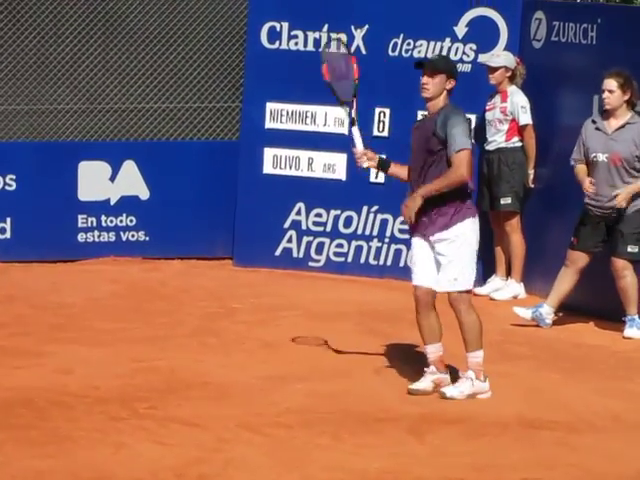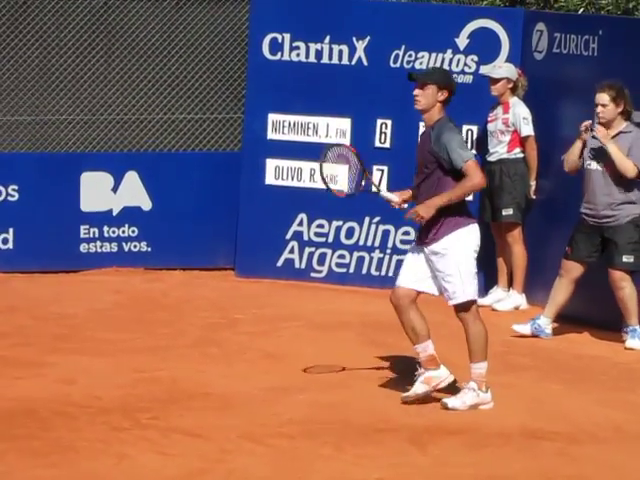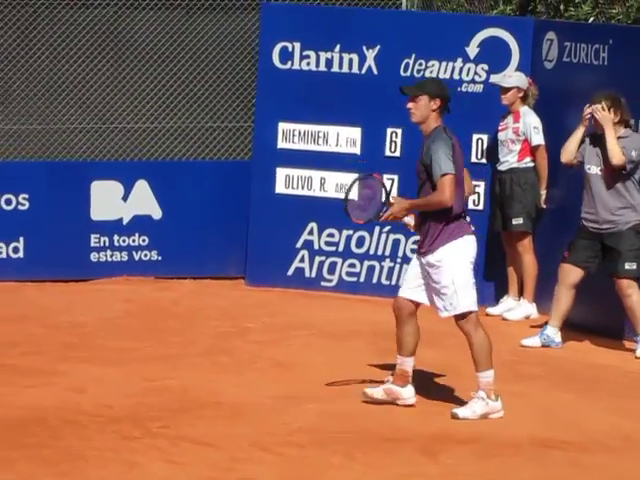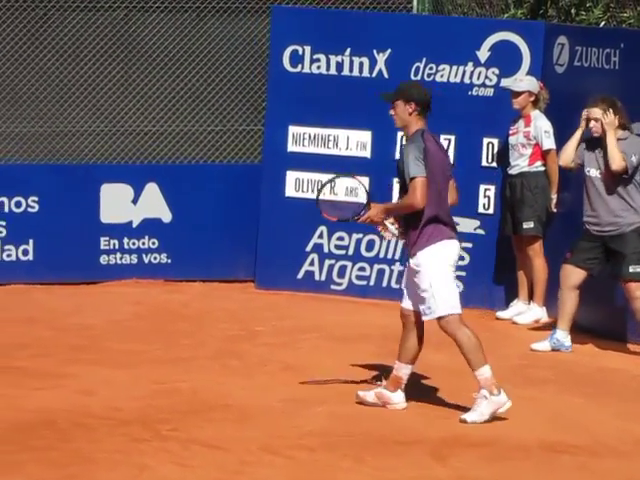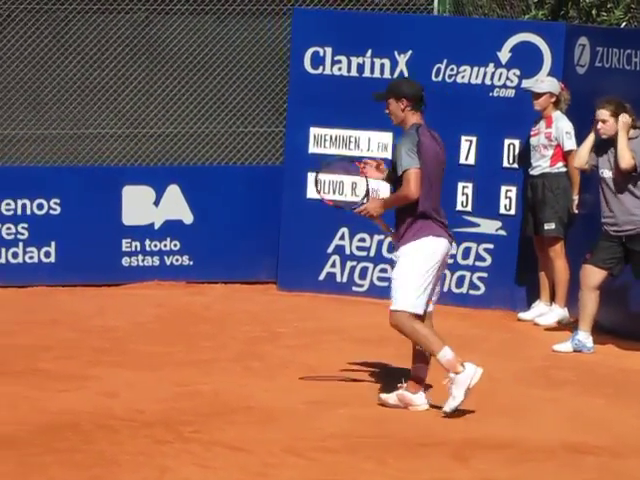
dt=0.2s
person 1, frame 1
left shoulder: (454, 120)
right shoulder: (420, 127)
left elbow: (461, 172)
left wrist: (420, 196)
right wrist: (378, 161)
left hip: (456, 224)
right hip: (424, 227)
left knee: (459, 298)
right knee: (423, 297)
left ankle: (476, 377)
right ankle: (436, 370)
person 1, frame 2
left shoulder: (445, 133)
right shoulder: (429, 134)
left elbow: (477, 179)
left wrist: (433, 203)
right wrist: (413, 193)
left hip: (454, 234)
right hip: (428, 237)
left knee: (465, 309)
right knee: (401, 297)
left ankle: (480, 387)
right ankle: (432, 369)
person 1, frame 3
left shoulder: (438, 143)
right shoulder: (437, 141)
left elbow: (446, 197)
right elbow: (465, 189)
left wrist: (407, 206)
right wrist: (415, 209)
left hip: (449, 245)
right hip: (430, 246)
left knee: (467, 319)
right knee: (403, 308)
left ankle: (489, 396)
right ankle: (401, 385)
person 1, frame 4
left shoulder: (414, 146)
right shoulder: (433, 145)
left elbow: (416, 200)
right elbow: (450, 196)
left wrist: (385, 211)
right wrist: (401, 217)
left hip: (432, 247)
right hip: (424, 246)
left knee: (450, 322)
right knee: (410, 318)
left ankle: (492, 393)
right ankle: (393, 389)
person 1, frame 5
left shoulder: (408, 140)
right shoulder: (433, 140)
left elbow: (412, 191)
left wrist: (382, 204)
right wrist: (386, 176)
left hip: (419, 241)
right hip: (436, 237)
left knee: (401, 318)
right knee: (418, 316)
left ankle: (459, 370)
right ankle: (413, 390)
person 2, frame 1
right shoulder: (590, 125)
right elbow: (579, 163)
right wrist: (584, 180)
right hip: (594, 209)
right knee: (573, 261)
right ankle: (545, 312)
person 2, frame 2
right shoulder: (590, 135)
right elbow: (568, 166)
left wrist: (608, 142)
right wrist: (581, 139)
right hip: (590, 218)
right knee: (568, 271)
right ankle: (543, 323)
person 2, frame 3
right shoulder: (590, 140)
left elbow: (617, 160)
right elbow: (566, 158)
left wrist: (607, 127)
right wrist: (583, 126)
right hip: (590, 226)
right knee: (566, 275)
right ankle: (551, 333)
person 2, frame 4
right shoulder: (589, 145)
left elbow: (617, 166)
right elbow: (564, 161)
left wrist: (610, 132)
right wrist: (580, 129)
right hip: (593, 230)
right knee: (568, 277)
right ankle: (561, 337)
person 2, frame 5
right shoulder: (603, 147)
right elbow: (579, 163)
right wrist: (594, 133)
right hip: (613, 232)
right knee: (588, 277)
right ankle: (583, 338)
person 3, frame 1
left shoulder: (516, 97)
right shoulder: (492, 99)
left elbow: (528, 134)
right elbow: (491, 132)
left wrist: (530, 169)
right wrist: (488, 159)
left hip: (510, 160)
right hip: (490, 159)
left knee: (511, 225)
right knee: (496, 224)
left ankle: (516, 283)
right ankle: (500, 278)
person 3, frame 2
left shoulder: (518, 109)
right shoulder: (494, 110)
left elbow: (530, 146)
right elbow: (491, 143)
left wrist: (532, 180)
right wrist: (489, 170)
left hip: (512, 171)
right hip: (493, 170)
left knee: (513, 235)
right knee: (498, 235)
left ankle: (518, 294)
right ankle: (502, 288)
person 3, frame 3
left shoulder: (529, 118)
right shoulder: (505, 119)
left elbow: (541, 155)
right elbow: (503, 152)
left wrist: (542, 189)
right wrist: (501, 179)
left hip: (522, 180)
right hip: (503, 180)
left knee: (523, 245)
right knee: (509, 244)
left ankle: (528, 303)
right ankle: (512, 298)
person 3, frame 4
left shoulder: (540, 122)
right shoulder: (516, 123)
left elbow: (551, 159)
right elbow: (514, 156)
left wrist: (553, 193)
right wrist: (512, 183)
left hip: (533, 184)
right hip: (514, 184)
left knee: (533, 248)
right knee: (519, 248)
left ankle: (538, 307)
right ankle: (522, 302)
person 3, frame 5
left shoulder: (561, 123)
right shoulder: (538, 124)
left elbow: (573, 160)
right elbow: (536, 157)
left wrist: (574, 194)
right wrist: (533, 183)
left hip: (554, 185)
right hip: (535, 185)
left knee: (555, 250)
right knee: (540, 249)
left ankle: (560, 308)
right ankle: (544, 302)
